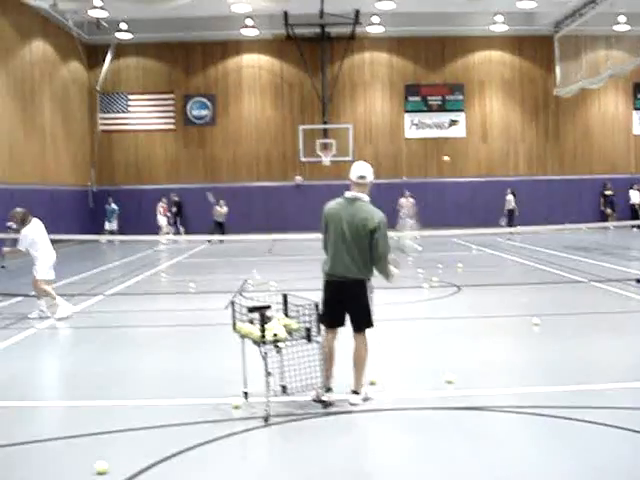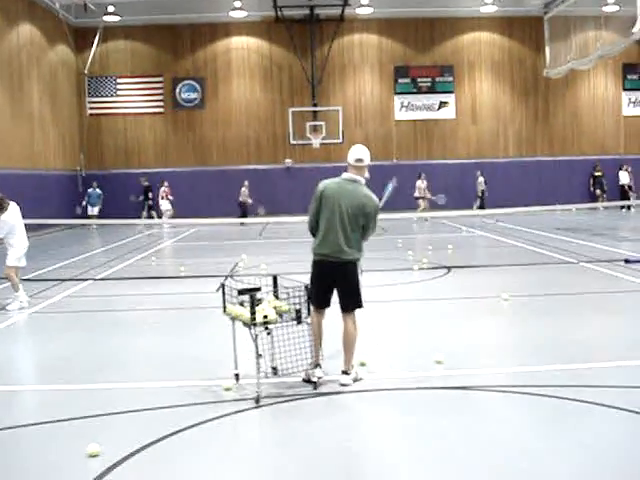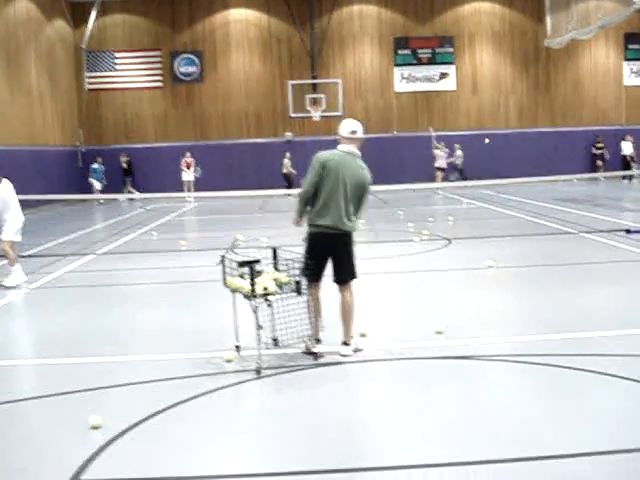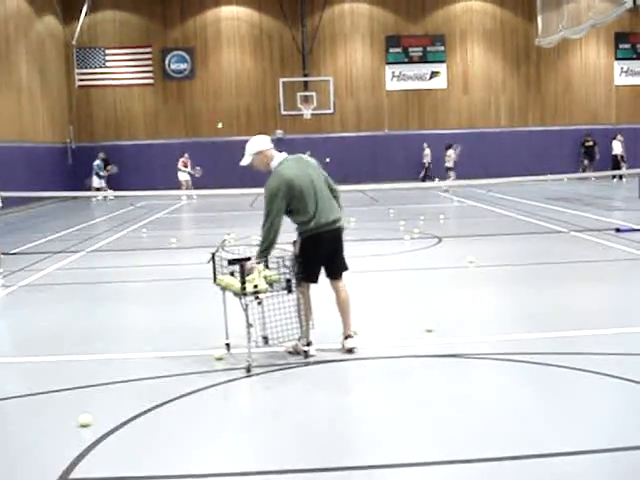
dt=0.7s
person 1, frame 1
left shoulder: (330, 208)
right shoulder: (376, 216)
left elbow: (327, 245)
right elbow: (380, 256)
right wrist: (387, 272)
left hip: (332, 279)
right hip: (358, 281)
left knee: (330, 333)
right knee: (360, 335)
left ankle: (326, 388)
right ankle: (357, 390)
person 1, frame 2
left shoulder: (324, 187)
right shoulder: (370, 200)
left elbow: (312, 225)
right elbow: (366, 235)
left hip: (321, 259)
right hip: (348, 262)
left knee: (317, 313)
right knee: (349, 316)
left ankle: (315, 366)
right ankle: (348, 371)
person 1, frame 3
left shoulder: (323, 158)
right shoulder: (364, 173)
left elbow: (306, 192)
right elbow: (357, 210)
left wrist: (301, 214)
left hip: (318, 232)
right hip: (343, 234)
left knee: (313, 286)
right knee: (345, 287)
left ankle: (315, 340)
right ankle: (347, 342)
person 1, frame 4
left shoulder: (276, 181)
right shoulder: (305, 159)
left elbow: (271, 224)
right elbow: (333, 189)
left wrist: (261, 256)
left hip: (312, 235)
right hip: (334, 228)
left knee: (303, 287)
right knee: (338, 283)
left ankle: (305, 342)
right ankle: (348, 336)
